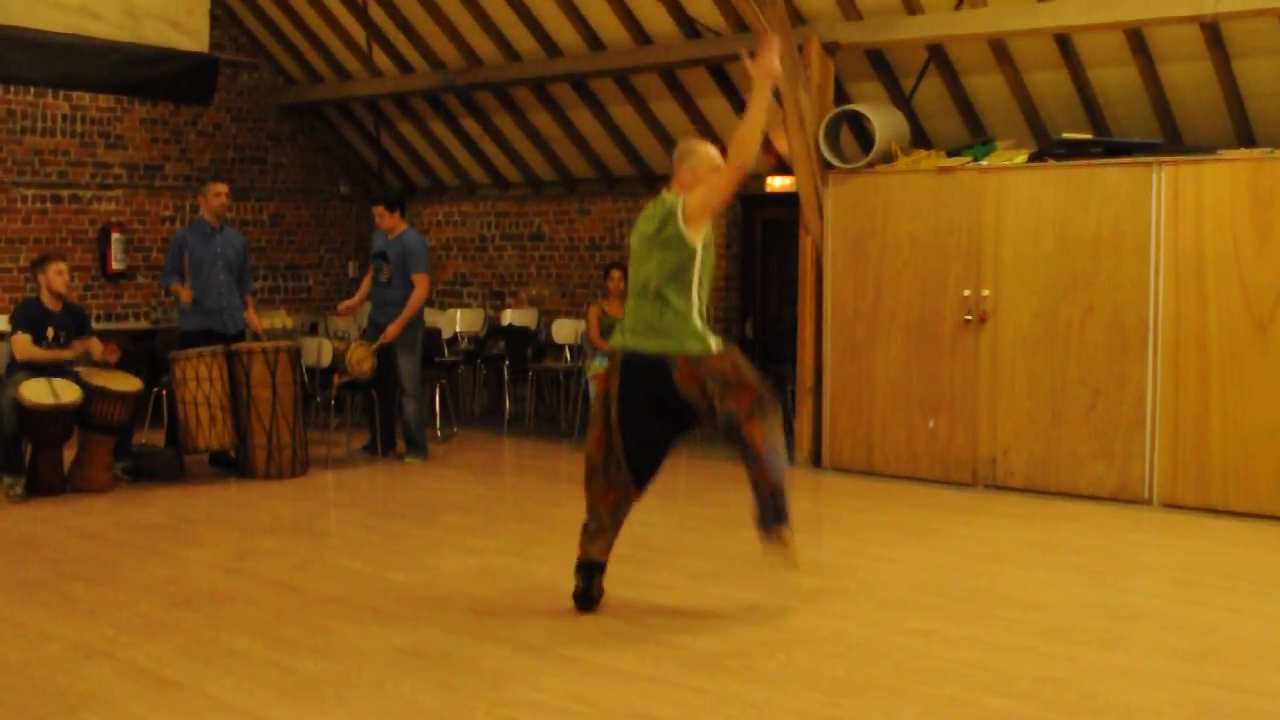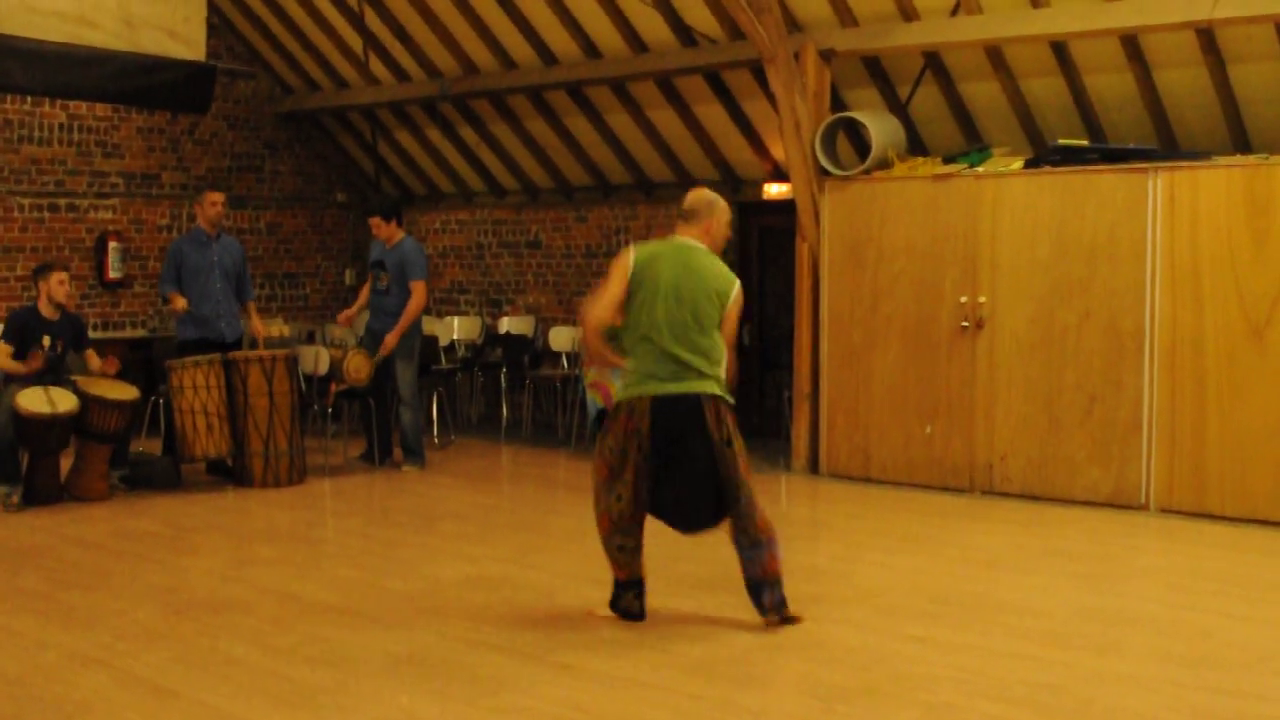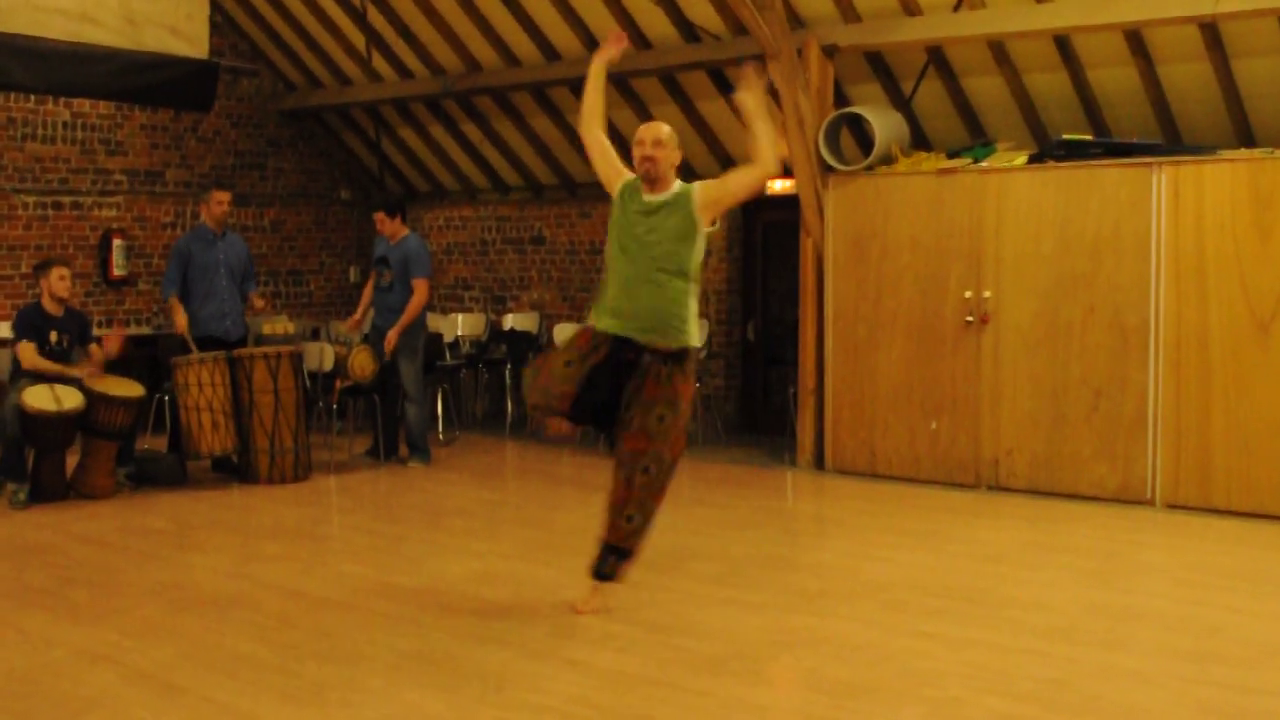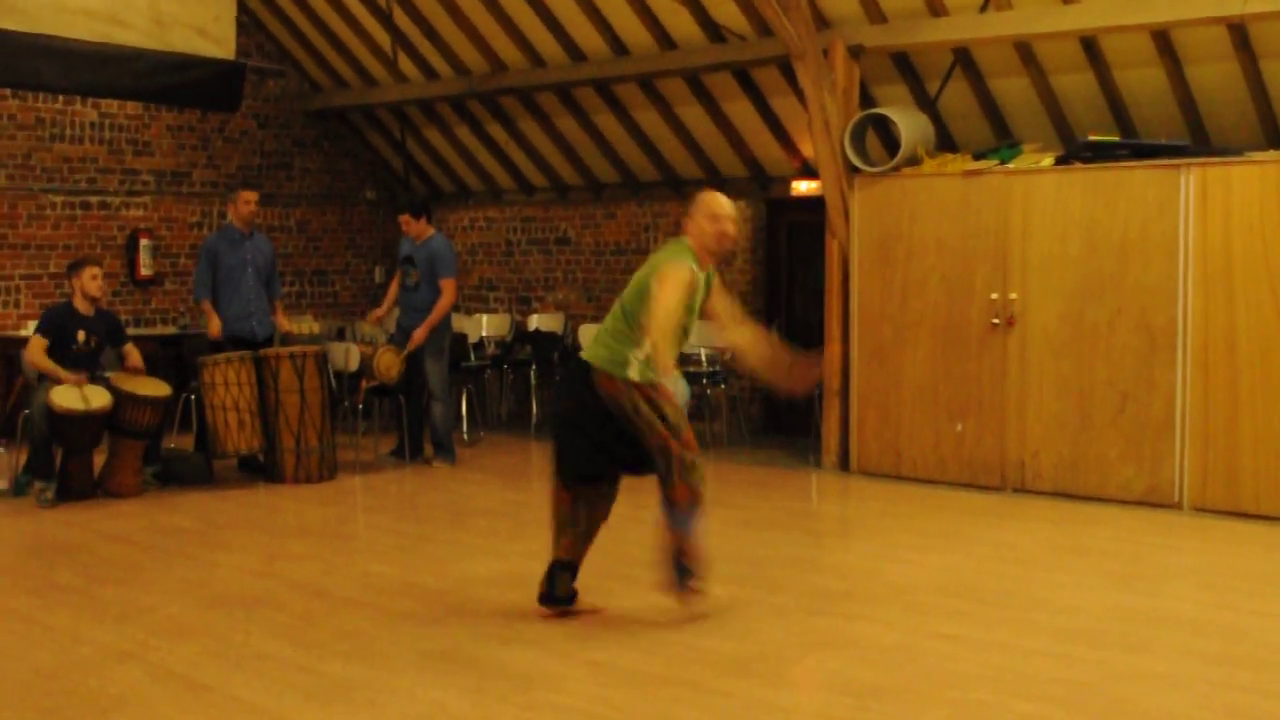
dt=0.3s
person 1, frame 1
left shoulder: (650, 215)
right shoulder: (688, 209)
right elbow: (741, 161)
right wrist: (762, 84)
left hip: (630, 360)
right hip: (683, 356)
left knee: (613, 477)
right knee: (757, 409)
left ankle: (588, 582)
right ankle: (773, 521)
person 1, frame 2
left shoulder: (636, 258)
right shoulder: (725, 283)
left elbow: (593, 318)
right elbow: (725, 358)
left wrist: (605, 356)
left hip: (641, 403)
right hip: (703, 404)
left knee: (618, 500)
right knee: (740, 504)
left ankle: (629, 593)
right ankle: (771, 600)
person 1, frame 3
left shoulder: (700, 200)
right shoulder: (622, 190)
left elbow: (767, 164)
right elbow: (591, 132)
left wrist: (751, 102)
right wrist: (599, 67)
left hip: (668, 353)
right hip: (613, 334)
left knee: (645, 467)
right knee: (549, 385)
left ankle: (609, 566)
right ankle: (549, 393)
person 1, frame 4
left shoulder: (706, 279)
right shoulder: (676, 268)
left elbow: (737, 332)
right elbow: (661, 316)
left wrist: (785, 368)
right wrist: (665, 368)
left hip: (608, 375)
right hip: (617, 375)
left knee: (591, 484)
right knee: (680, 465)
left ankle: (558, 589)
right ankle: (684, 573)
person 2, frame 1
left shoulder: (237, 238)
right shoulder: (184, 238)
right elbow: (169, 276)
left wrist: (250, 310)
right wrist: (180, 290)
left hip: (232, 326)
right hip: (198, 327)
left ankle: (220, 449)
right ankle: (173, 451)
person 2, frame 2
left shoulder: (234, 246)
right shoulder: (181, 246)
left elbow: (244, 287)
right elbow: (166, 282)
left wrist: (253, 317)
right wrist: (175, 297)
left hip: (230, 334)
right hip: (194, 334)
left ankle: (217, 457)
right ankle: (171, 459)
person 2, frame 3
left shoulder: (239, 244)
right shoulder: (186, 245)
left elbow: (248, 280)
right elbow: (171, 285)
left wrist: (255, 299)
right wrist: (178, 311)
left hip: (235, 332)
right hip: (200, 333)
left ankle: (223, 454)
right ankle: (176, 457)
person 2, frame 4
left shoulder: (265, 244)
right shoulder: (214, 244)
right elbow: (202, 286)
left wrist: (279, 315)
right wrist: (212, 316)
left hip: (261, 332)
right hip: (227, 334)
left knee: (257, 393)
left ankle: (249, 454)
right ankle: (202, 456)
person 3, frame 1
left shoulder: (413, 242)
right shoulder: (378, 238)
left elbow: (421, 289)
left wrist: (399, 324)
right wrist: (355, 301)
left hip: (404, 326)
right hip: (376, 322)
left knee: (408, 386)
right knee: (379, 384)
left ankle: (416, 447)
right ankle: (381, 442)
person 3, frame 2
left shoulder: (411, 250)
right shoulder: (375, 247)
left elbow: (419, 297)
left wrist: (397, 332)
right wrist: (354, 310)
left hip: (402, 334)
right hip: (374, 331)
left knee: (406, 395)
right knee: (374, 392)
left ankle: (413, 455)
right ankle: (378, 451)
person 3, frame 3
left shoulder: (414, 247)
right shoulder: (380, 243)
left elbow: (421, 295)
left wrist: (398, 329)
right wrist: (361, 313)
left hip: (407, 331)
right hip: (379, 327)
left knee: (411, 391)
right knee: (381, 389)
left ankle: (419, 451)
right ankle: (385, 447)
person 3, frame 4
left shoulder: (441, 247)
right shoulder: (405, 243)
left elbow: (449, 294)
left wrist: (425, 328)
right wrist: (385, 308)
left hip: (432, 331)
right hip: (405, 327)
left knee: (437, 390)
right knee: (406, 388)
left ankle: (444, 451)
right ankle: (410, 446)
person 4, frame 1
left shoulder: (75, 312)
right shoulder: (25, 310)
left elbow: (92, 343)
right elbow: (21, 353)
left wrist: (104, 355)
right wrist: (65, 353)
left hip: (61, 374)
right hip: (26, 374)
person 4, frame 2
left shoulder: (73, 322)
right shoulder: (20, 318)
left elbow: (88, 355)
left wrist: (102, 367)
right wrist: (26, 368)
left hip: (58, 383)
right hip: (22, 382)
person 4, frame 3
left shoulder: (77, 318)
right shoulder: (28, 315)
left elbow: (93, 354)
right elbow: (28, 361)
left wrist: (107, 352)
right wrist: (73, 371)
left hip: (66, 382)
right hip: (30, 381)
left ankle: (120, 465)
person 4, frame 4
left shoulder: (107, 318)
right shoulder: (56, 315)
left elbow: (129, 348)
right elbow: (32, 354)
left wrist: (135, 363)
right wrist: (64, 375)
left hip: (92, 380)
right hip: (55, 380)
right knee: (40, 407)
right ankle: (42, 478)
